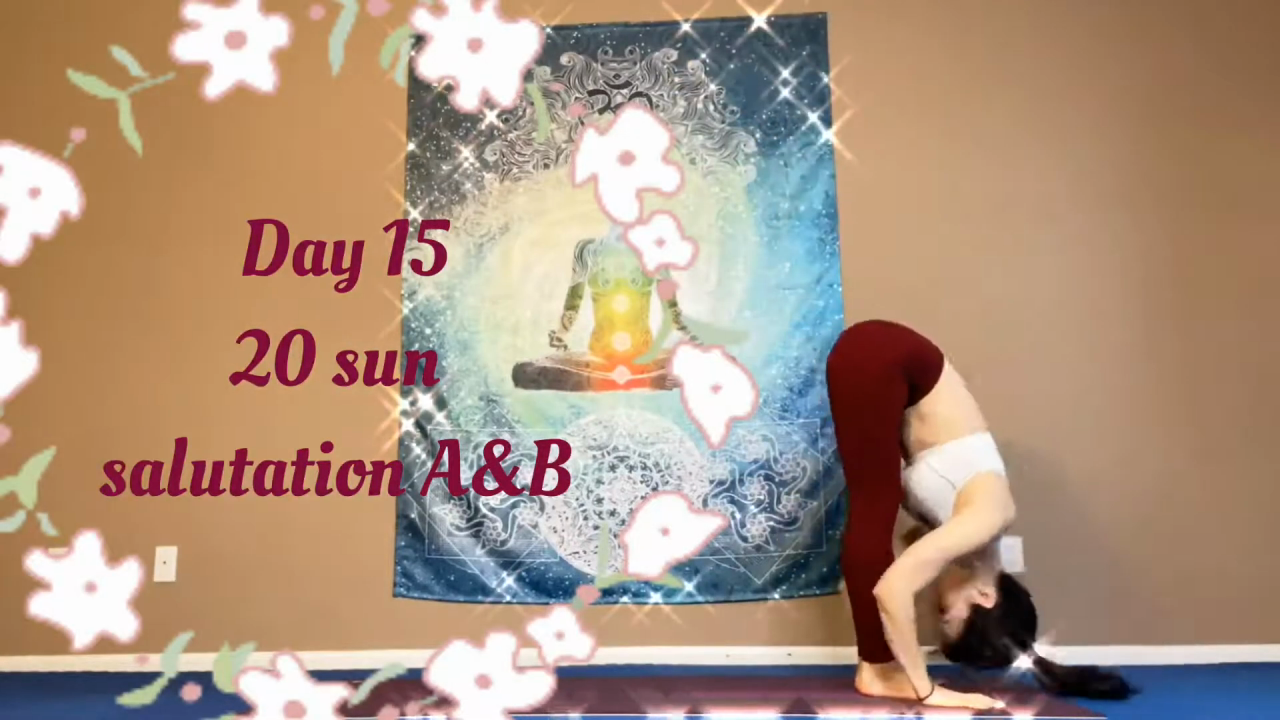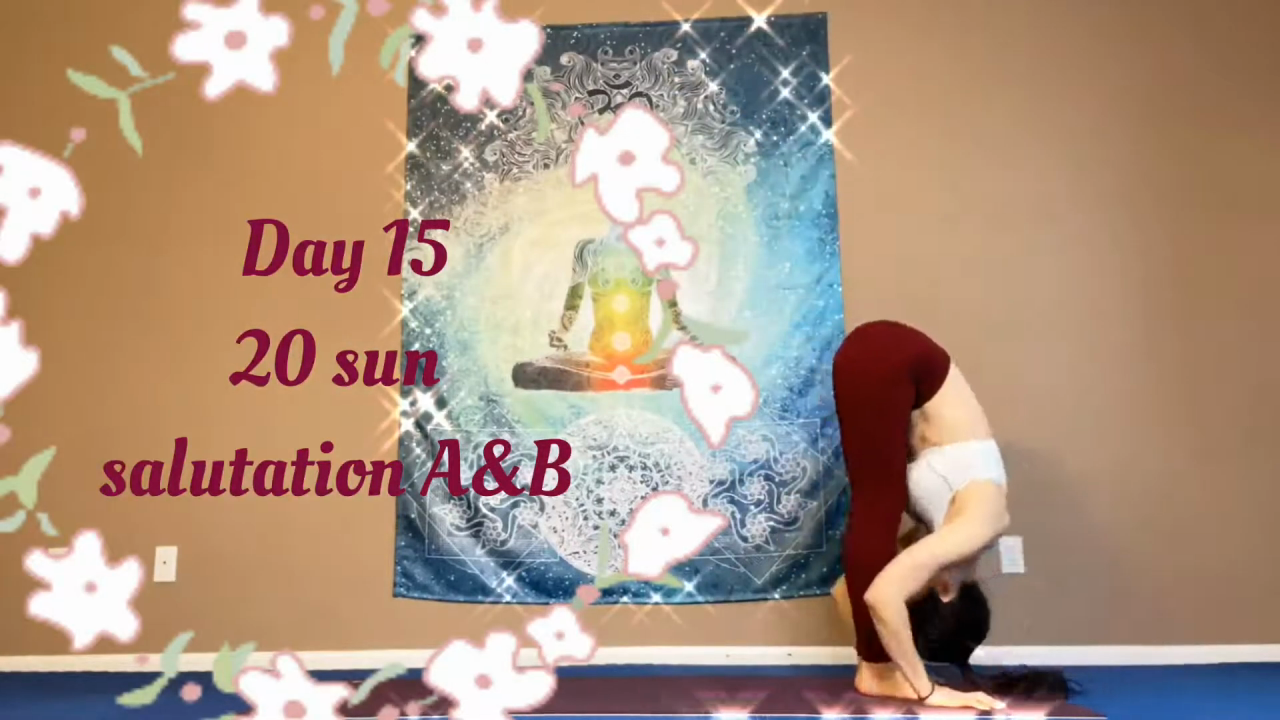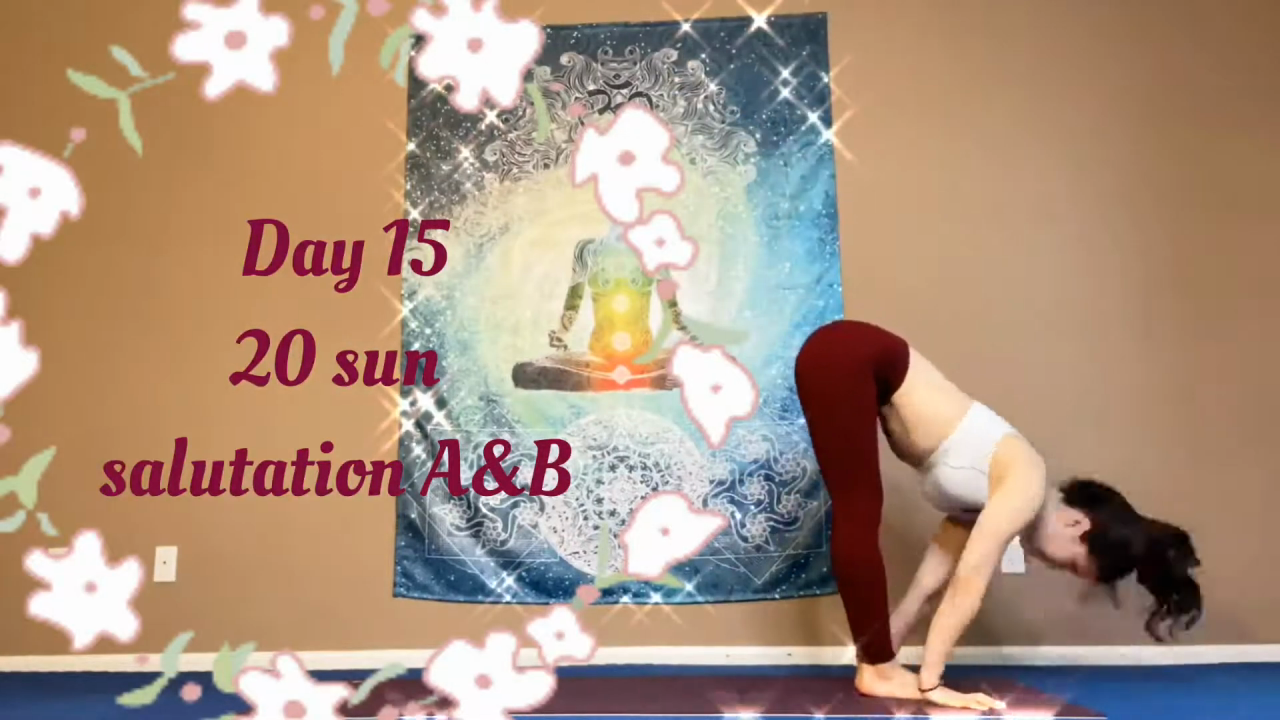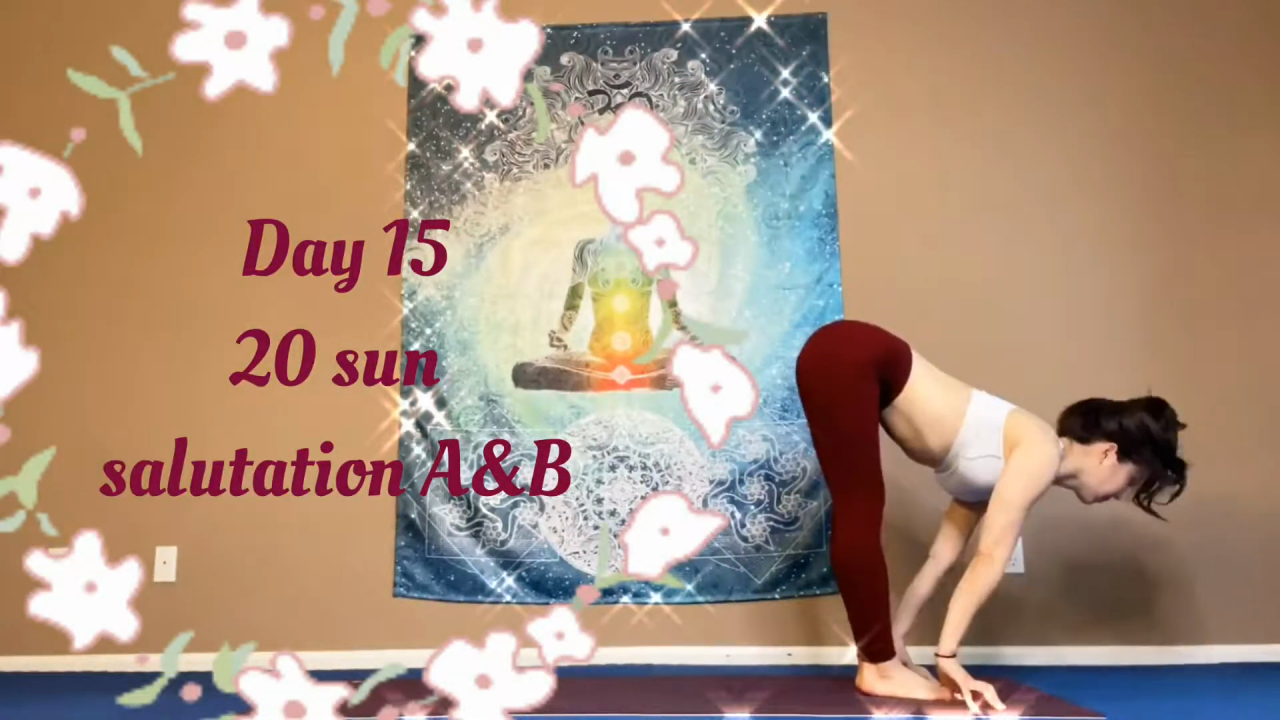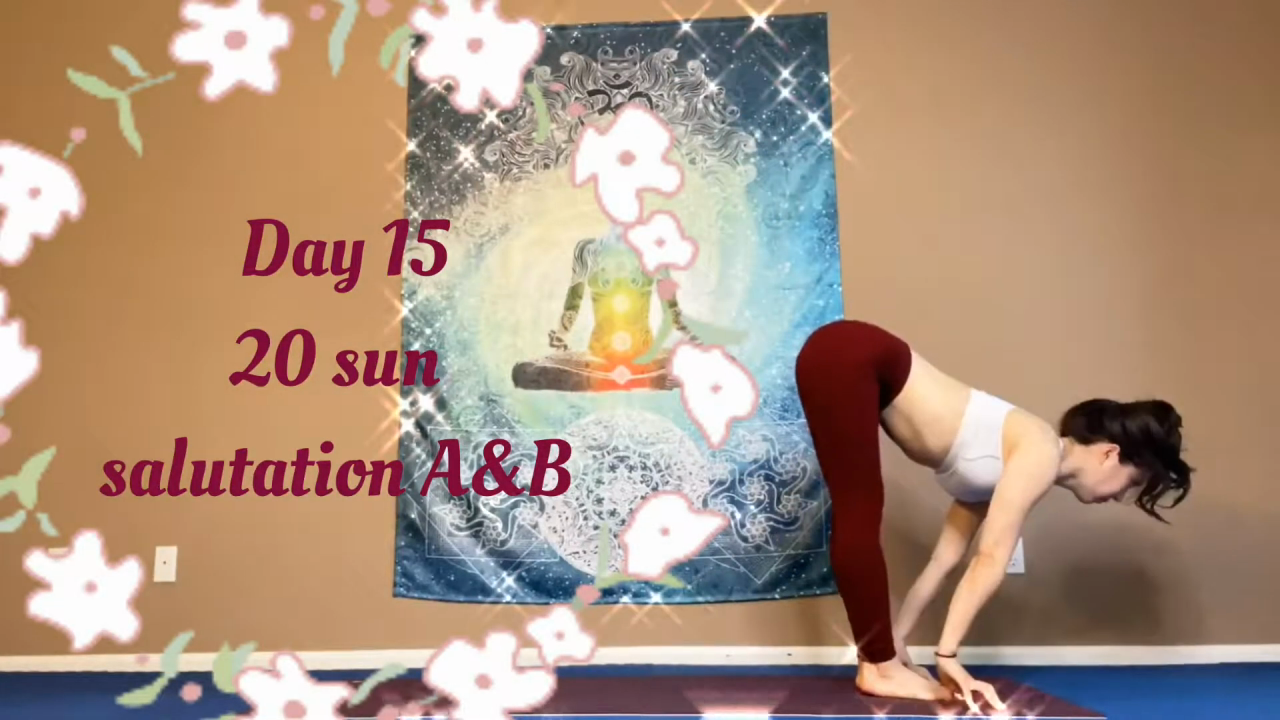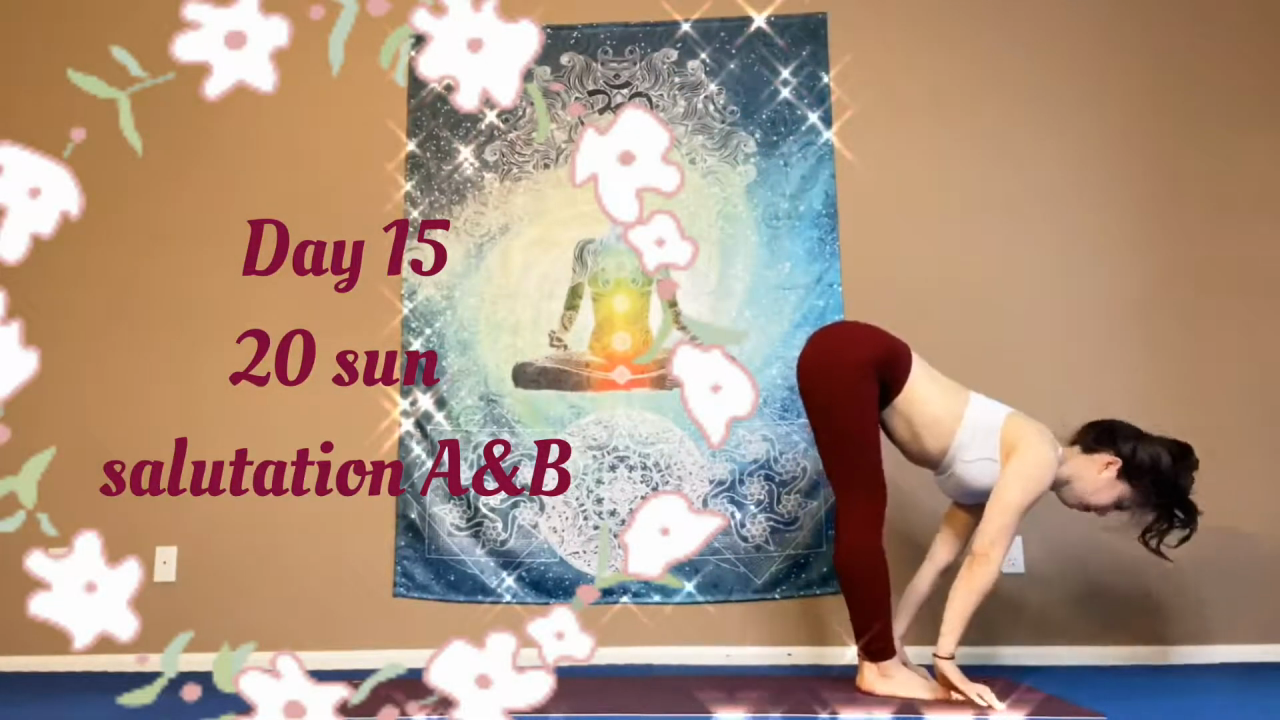
dt=0.1s
person 1, frame 1
right shoulder: (990, 514)
right elbow: (891, 589)
left hip: (884, 354)
right hip: (878, 353)
left knee: (874, 515)
right knee: (875, 515)
left ankle: (878, 667)
right ankle: (877, 670)
person 1, frame 2
right shoulder: (983, 522)
right elbow: (881, 596)
right wrist: (923, 688)
left knee: (875, 519)
right knee: (877, 521)
left ankle: (873, 665)
right ankle: (873, 668)
person 1, frame 3
left shoulder: (999, 491)
right shoulder: (1026, 489)
left elbow: (933, 572)
right elbow: (967, 585)
left wrist: (886, 645)
right wrist: (929, 681)
left hip: (854, 362)
right hip: (847, 355)
left knee: (857, 518)
right knee: (858, 519)
left ankle: (877, 663)
right ankle: (877, 668)
person 1, frame 4
left shoulder: (1002, 471)
right shoulder: (1040, 452)
left elbow: (943, 553)
right elbow: (990, 556)
left wrist: (892, 638)
right wrist: (946, 656)
left hip: (857, 361)
right hip: (848, 358)
left knee: (859, 517)
right knee: (859, 517)
left ankle: (880, 659)
right ankle: (879, 667)
person 1, frame 5
left shoulder: (1005, 470)
right shoulder: (1040, 453)
left elbow: (946, 554)
right elbow: (991, 556)
left wrist: (894, 638)
right wrist: (946, 655)
left hip: (858, 363)
right hip: (847, 357)
left knee: (859, 517)
right knee: (858, 517)
left ankle: (881, 659)
right ankle: (879, 666)
person 1, frame 6
left shoulder: (1006, 471)
right shoulder: (1038, 459)
left elbow: (943, 553)
right elbow: (984, 557)
left wrist: (893, 637)
right wrist: (945, 660)
left hip: (860, 363)
right hip: (845, 358)
left knee: (862, 517)
right knee: (861, 517)
left ankle: (881, 658)
right ankle: (878, 666)
person 2, frame 1
right shoulder: (588, 250)
left elbow: (669, 303)
right elbow: (572, 303)
left wrist: (686, 336)
right wrist: (560, 335)
left hip: (645, 358)
right hip: (599, 358)
right knee: (524, 372)
person 2, frame 2
right shoulder: (587, 250)
left elbow: (669, 303)
right elbow: (572, 304)
left wrist: (686, 337)
right wrist: (559, 336)
left hip: (645, 358)
right hip: (598, 358)
right knee: (524, 372)
person 2, frame 3
right shoulder: (587, 250)
left elbow: (669, 303)
right elbow: (572, 304)
left wrist: (686, 336)
right wrist: (560, 335)
left hip: (645, 358)
right hip: (598, 358)
right knee: (524, 372)
person 2, frame 4
right shoulder: (588, 250)
left elbow: (670, 303)
right elbow: (572, 303)
left wrist: (686, 336)
right wrist: (560, 335)
left hip: (645, 358)
right hip: (599, 357)
right knee: (524, 372)
person 2, frame 5
right shoulder: (588, 250)
left elbow: (670, 304)
right elbow: (572, 304)
right wrist: (560, 334)
left hip: (645, 359)
right hip: (598, 357)
right knee: (524, 372)
person 2, frame 6
right shoulder: (588, 250)
left elbow: (670, 303)
right elbow: (572, 304)
right wrist: (560, 336)
left hip: (645, 358)
right hip: (598, 359)
right knee: (524, 372)
